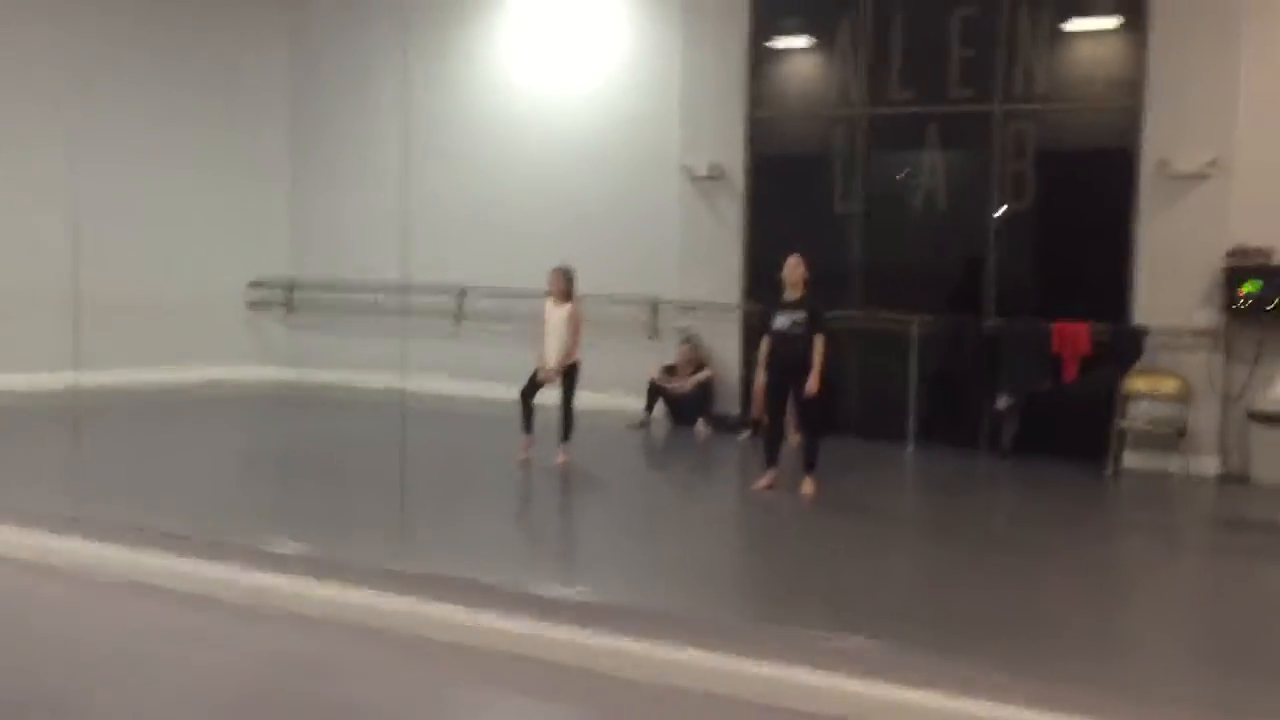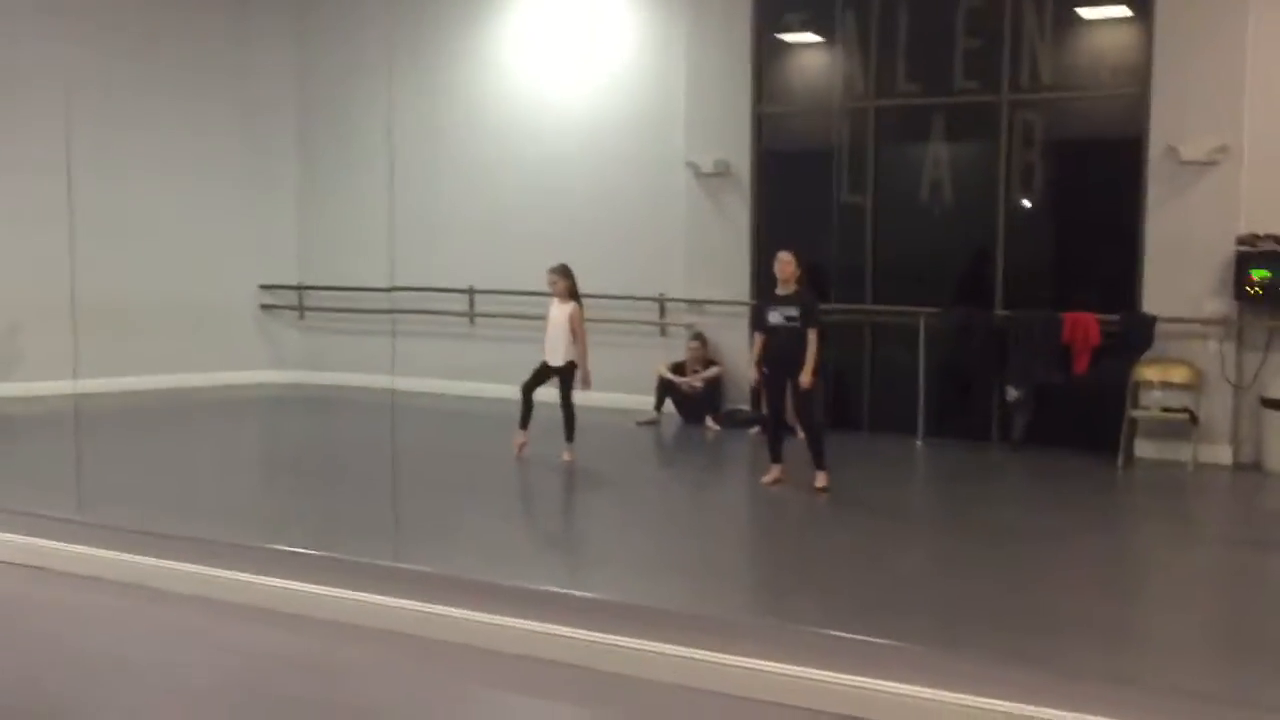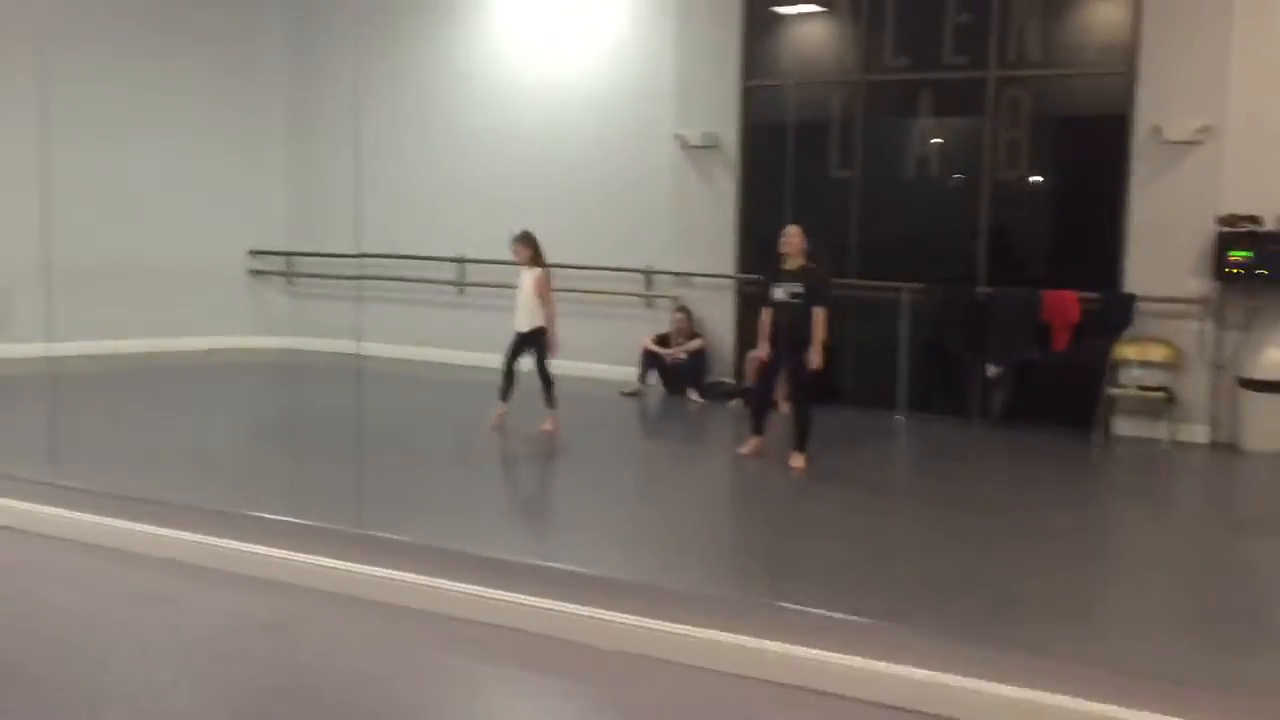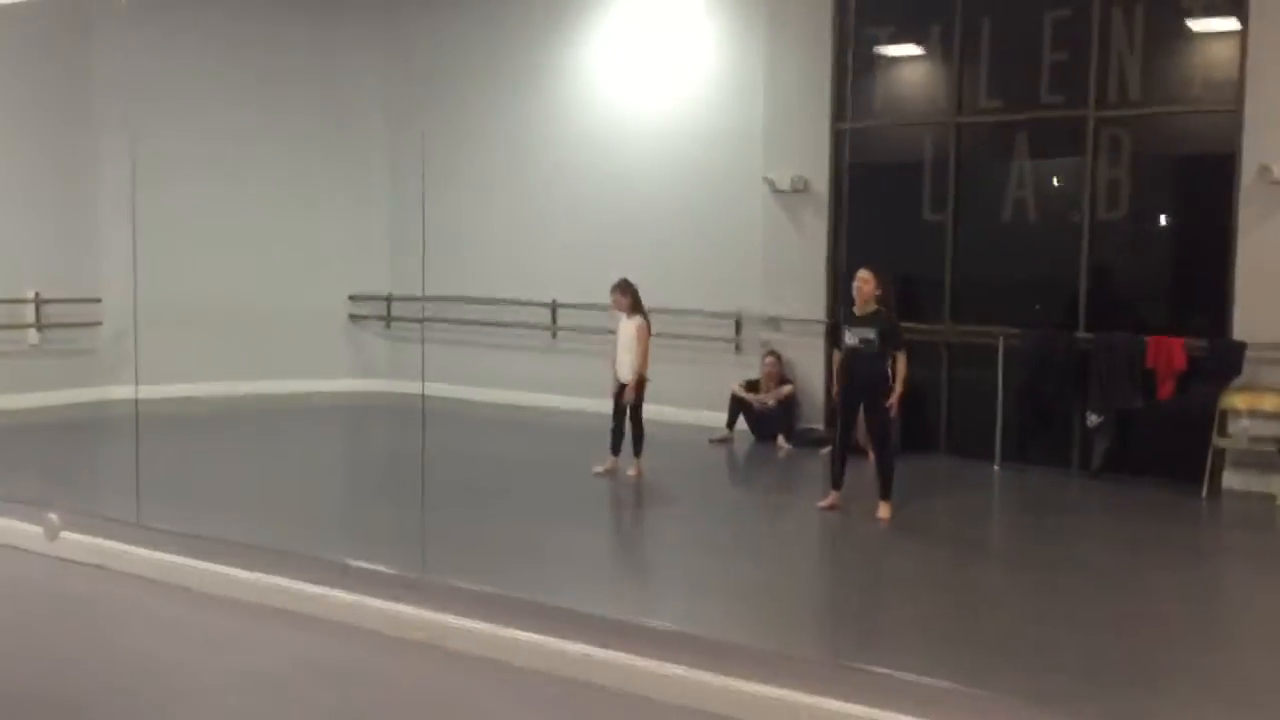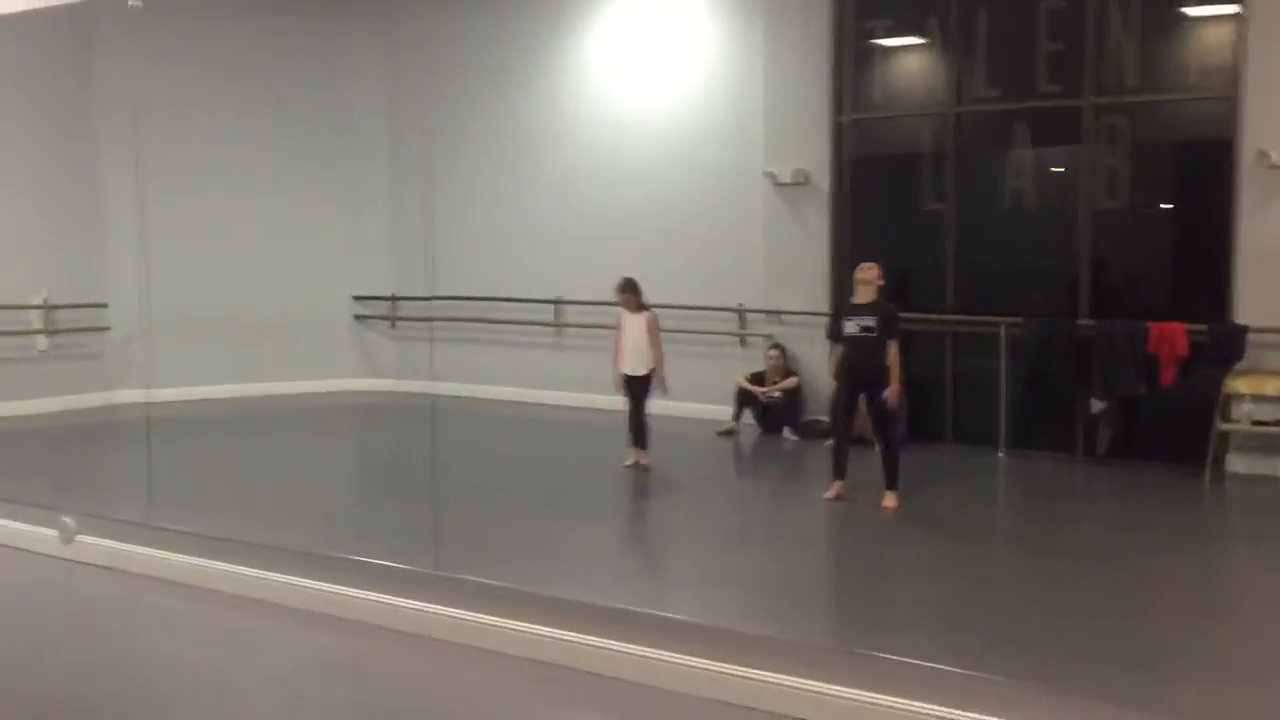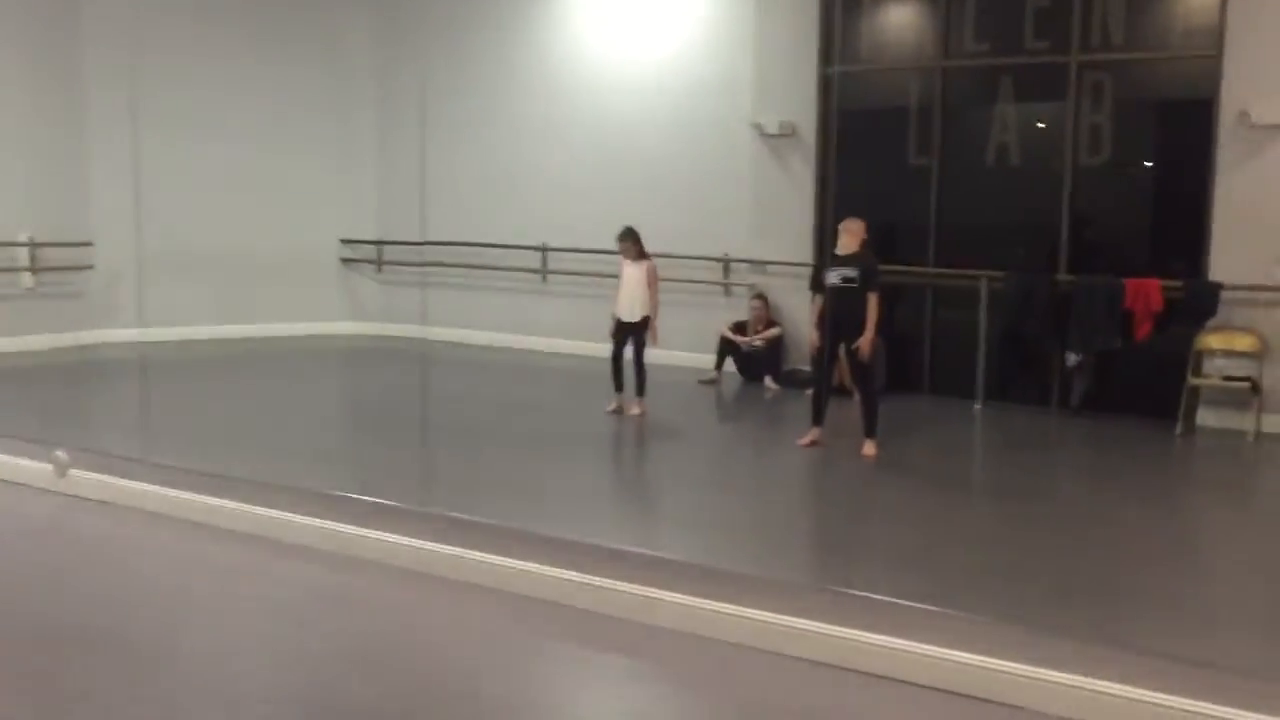
dt=0.7s
person 1, frame 1
left shoulder: (811, 306)
right shoulder: (774, 306)
left elbow: (819, 342)
right elbow: (766, 340)
left wrist: (815, 376)
right wrist: (761, 371)
left hip: (803, 373)
right hip: (777, 372)
left knee: (808, 423)
right knee: (773, 421)
left ankle: (808, 476)
right ankle: (770, 471)
person 1, frame 2
left shoulder: (805, 300)
right shoulder: (765, 302)
left elbow: (812, 336)
right elbow: (759, 335)
left wrist: (808, 369)
right wrist: (754, 366)
left hip: (799, 367)
right hip: (772, 367)
left knee: (806, 417)
right knee: (774, 416)
left ankle: (821, 470)
right ankle: (776, 467)
person 1, frame 3
left shoulder: (813, 276)
right shoulder: (774, 275)
left elbow: (819, 314)
right elbow: (767, 310)
left wrist: (816, 349)
right wrist: (763, 342)
left hip: (800, 345)
right hip: (775, 342)
left knee: (800, 396)
right knee: (761, 388)
left ankle: (799, 451)
right ankle: (756, 438)
person 1, frame 4
left shoulder: (887, 321)
right shoulder: (843, 319)
left elbow: (900, 357)
left wrist: (897, 390)
right wrist: (835, 384)
left hip: (877, 390)
right hip: (848, 388)
left knee: (880, 444)
right knee: (840, 440)
left ankle: (885, 501)
right ankle: (835, 493)
person 1, frame 5
left shoulder: (885, 310)
right shoulder: (843, 311)
left elbow: (892, 348)
right elbow: (837, 347)
left wrist: (894, 382)
right wrist: (834, 378)
left hip: (876, 379)
right hip: (848, 378)
left knee: (884, 433)
right knee: (840, 428)
left ankle: (890, 490)
right ankle: (838, 483)
person 1, frame 6
left shoulder: (867, 262)
right shoulder: (825, 262)
left elbow: (872, 300)
right elbow: (818, 297)
left wrist: (869, 334)
right wrist: (814, 328)
left hip: (857, 330)
right hip: (828, 327)
left knee: (864, 383)
right knee: (821, 378)
left ankle: (870, 438)
right ankle: (816, 429)
person 2, frame 1
left shoulder: (572, 310)
right shoulder: (547, 306)
left elbow: (571, 344)
right elbow: (542, 339)
left wrist: (555, 369)
right wrist: (541, 367)
left hip: (567, 364)
right hip: (547, 363)
left knee: (566, 404)
right knee: (526, 394)
left ankle: (563, 449)
right ankle: (528, 438)
person 2, frame 2
left shoulder: (574, 309)
right shoulder: (553, 303)
left elbow: (581, 340)
left wrist: (584, 369)
right wrist: (543, 357)
left hip: (566, 363)
right hip: (549, 360)
left knee: (565, 402)
right knee: (527, 389)
left ankle: (569, 447)
right ankle: (522, 433)
person 2, frame 3
left shoulder: (540, 274)
right shoulder: (524, 272)
left elbow: (548, 306)
left wrist: (550, 334)
left hip: (537, 330)
right hip: (523, 329)
left knee: (541, 369)
right knee: (509, 361)
left ankle: (551, 415)
right ankle: (503, 405)
person 2, frame 4
left shoulder: (640, 322)
right shoulder: (622, 320)
left elbow: (642, 357)
right elbow: (616, 350)
left wrist: (632, 384)
right wrist: (614, 377)
left hip: (635, 380)
right hip: (619, 378)
left knee: (635, 419)
right knee: (617, 418)
left ankle: (636, 463)
right ankle: (612, 461)
person 2, frame 5
left shoulder: (648, 317)
right shoulder: (622, 317)
left elbow: (656, 348)
right elbow: (618, 346)
left wrist: (660, 376)
right wrist: (617, 373)
left hip: (644, 372)
right hip: (627, 373)
left knee: (637, 412)
right knee: (633, 412)
left ankle: (643, 452)
right ankle: (635, 451)
person 2, frame 6
left shoulder: (648, 267)
right shoulder: (624, 264)
left elbow: (653, 298)
right elbow: (620, 292)
left wrist: (652, 326)
right wrist: (613, 320)
left hip: (640, 320)
right hip: (622, 319)
left knee: (638, 359)
right knee: (615, 357)
left ankle: (639, 402)
right ankle: (618, 399)
